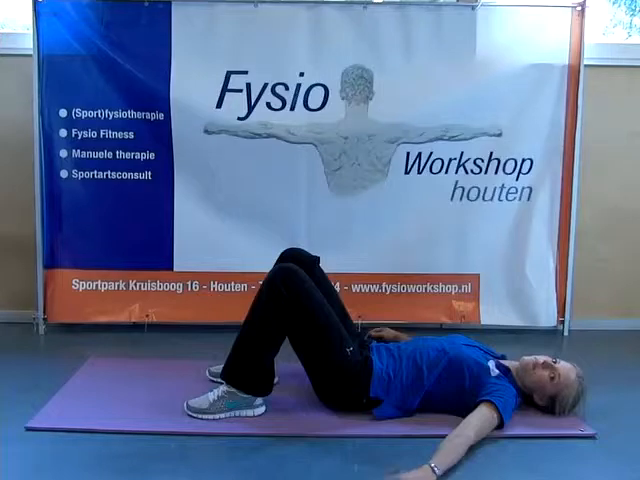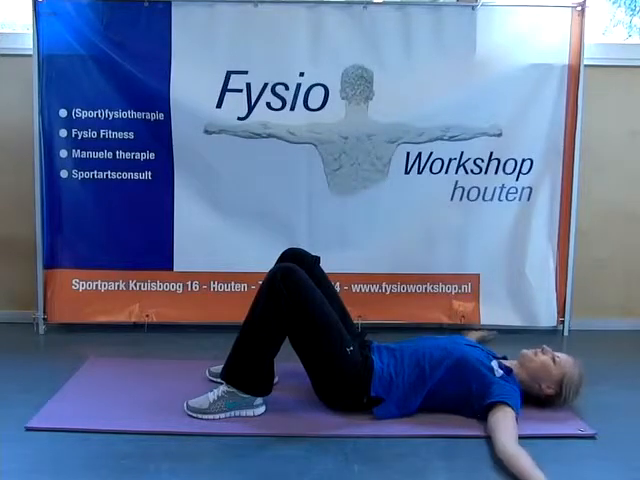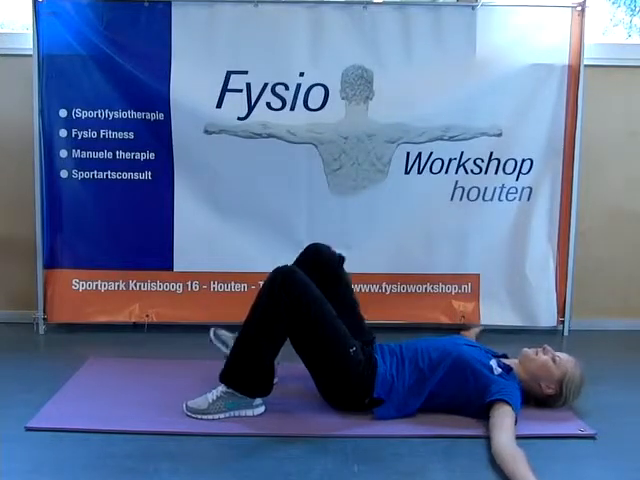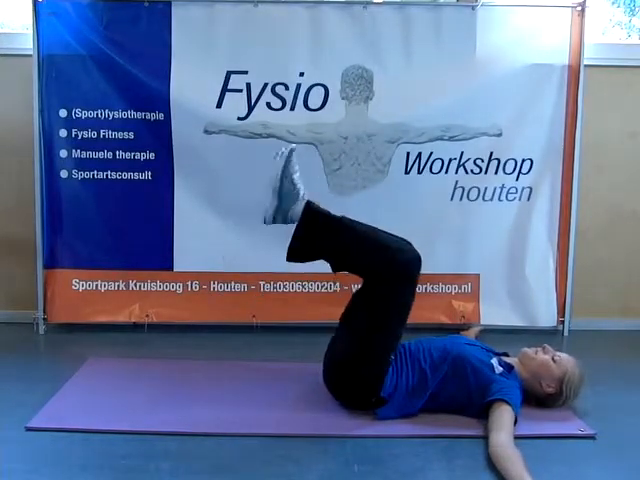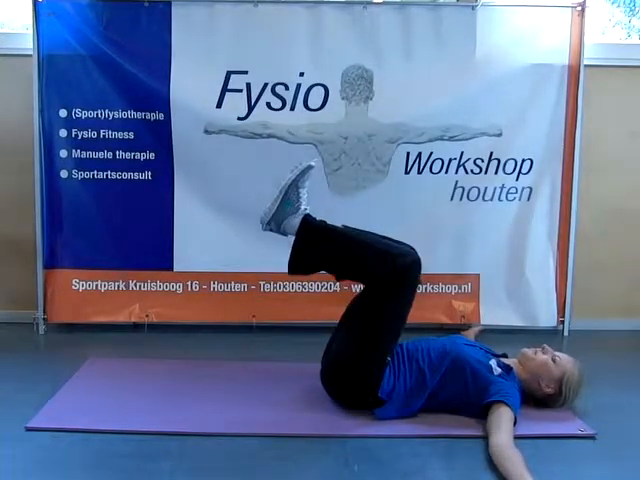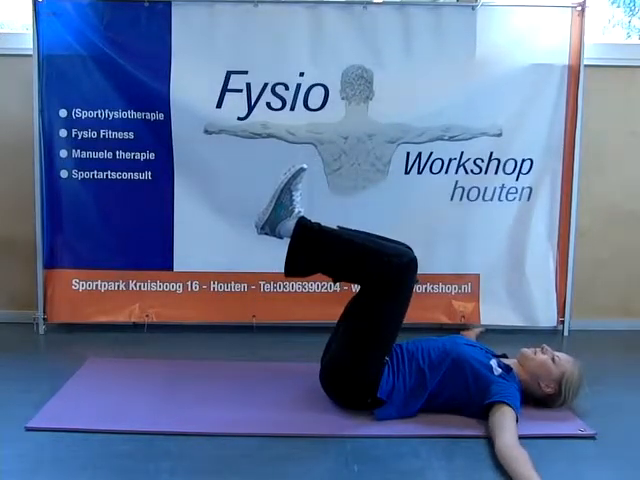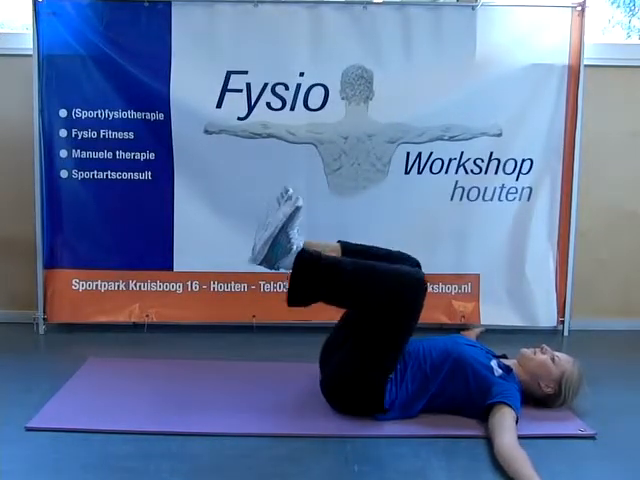
dt=0.7s
person 1, frame 1
left shoulder: (503, 392)
right shoulder: (495, 360)
left elbow: (468, 434)
right wrist: (401, 337)
left hip: (356, 383)
right hip: (367, 354)
left knee: (285, 280)
right knee: (296, 259)
left ankle: (244, 391)
right ankle: (251, 368)
person 1, frame 2
left shoulder: (505, 390)
right shoulder: (494, 362)
left elbow: (506, 444)
right wrist: (469, 338)
left hip: (356, 382)
right hip: (364, 355)
left knee: (285, 279)
right knee: (296, 259)
left ankle: (242, 392)
right ankle: (250, 368)
person 1, frame 3
left shoulder: (506, 388)
right shoulder: (495, 360)
left elbow: (503, 444)
right wrist: (468, 336)
left hip: (359, 383)
right hip: (370, 354)
left knee: (285, 282)
right knee: (318, 257)
left ankle: (242, 392)
right ankle: (252, 354)
person 1, frame 4
left shoulder: (507, 387)
right shoulder: (496, 359)
left elbow: (500, 441)
left hip: (360, 381)
right hip: (353, 366)
left knee: (402, 261)
right knee: (397, 256)
left ankle: (299, 211)
right ankle: (296, 208)
person 1, frame 5
left shoulder: (506, 389)
right shoulder: (494, 361)
left elbow: (501, 443)
left hip: (357, 381)
right hip: (381, 366)
left knee: (401, 264)
right knee: (400, 260)
left ankle: (297, 223)
right ankle: (297, 221)
person 1, frame 6
left shoulder: (505, 388)
right shoulder: (491, 360)
left elbow: (506, 443)
left hip: (356, 382)
right hip: (349, 366)
left knee: (398, 263)
right knee: (396, 259)
left ankle: (293, 226)
right ankle: (292, 224)
person 1, frame 7
left shoulder: (506, 389)
right shoulder: (490, 359)
left elbow: (505, 443)
left hip: (357, 388)
left knee: (408, 284)
right knee: (404, 268)
left ankle: (291, 257)
right ankle: (293, 250)
person 2, frame 1
left shoulder: (324, 132)
right shoulder: (389, 132)
left elbow: (268, 129)
right elbow: (442, 132)
left wrist: (220, 127)
right wrist: (486, 130)
person 2, frame 2
left shoulder: (324, 132)
right shoulder: (389, 132)
left elbow: (268, 129)
right elbow: (443, 132)
left wrist: (220, 127)
right wrist: (487, 130)
person 2, frame 3
left shoulder: (324, 133)
right shoulder: (389, 132)
left elbow: (268, 130)
right elbow: (442, 132)
left wrist: (220, 127)
right wrist: (486, 130)
person 2, frame 4
left shoulder: (324, 132)
right shoulder: (390, 132)
left elbow: (268, 130)
right elbow: (443, 132)
left wrist: (220, 127)
right wrist: (485, 130)
person 2, frame 5
left shoulder: (324, 133)
right shoulder: (390, 132)
left elbow: (267, 129)
right elbow: (444, 131)
left wrist: (221, 127)
right wrist: (485, 131)
person 2, frame 6
left shoulder: (324, 132)
right shoulder: (389, 132)
left elbow: (267, 130)
right elbow: (443, 132)
left wrist: (220, 127)
right wrist: (486, 130)
person 2, frame 7
left shoulder: (324, 133)
right shoulder: (389, 132)
left elbow: (268, 129)
right elbow: (443, 132)
left wrist: (221, 127)
right wrist: (485, 131)
